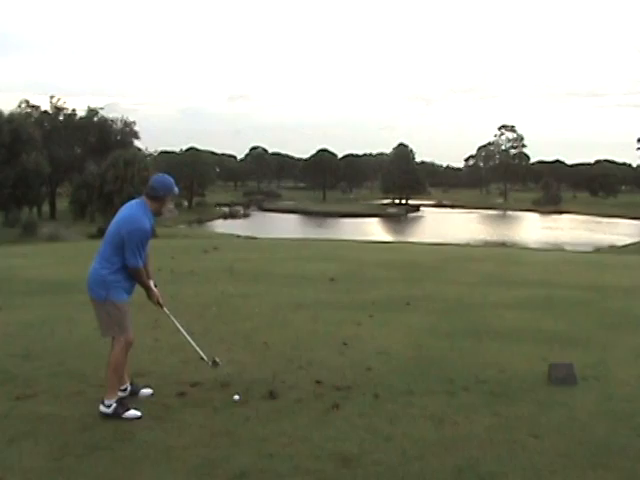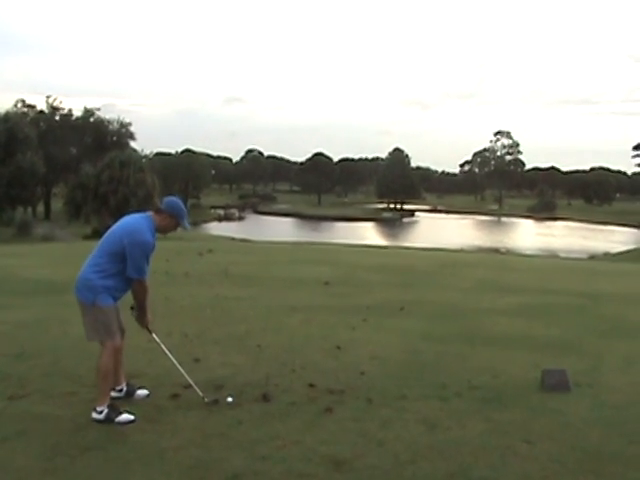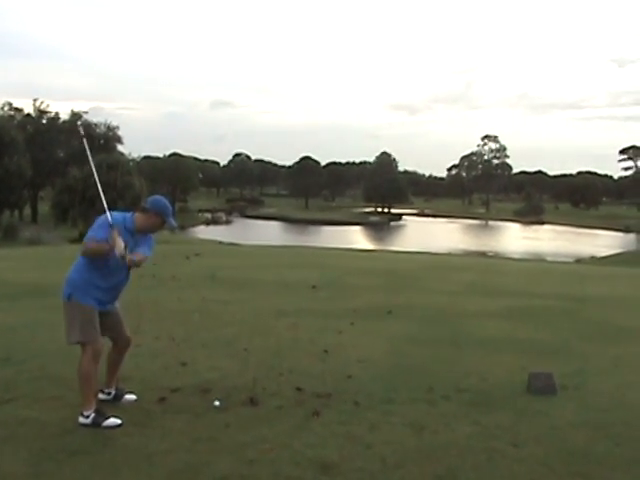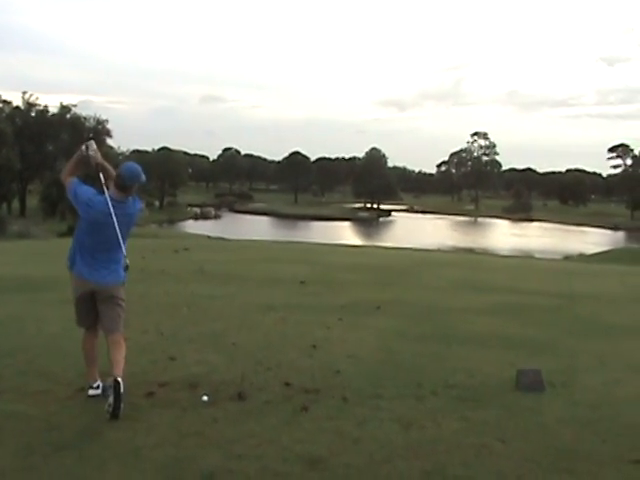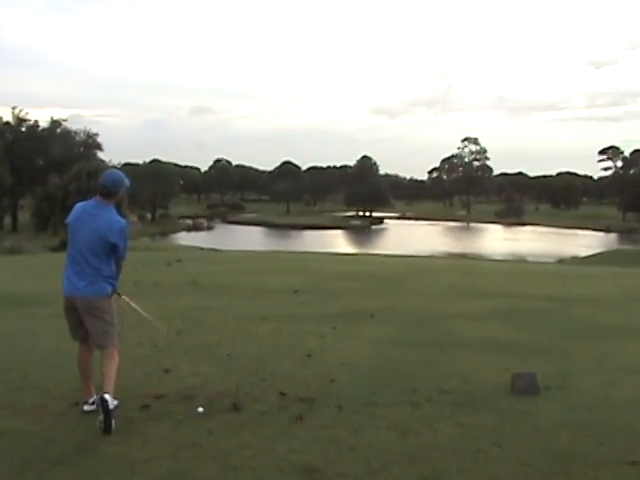
dt=1s
person 1, frame 1
left shoulder: (136, 207)
right shoulder: (139, 223)
right elbow: (134, 267)
left wrist: (150, 281)
right wrist: (149, 290)
left hip: (112, 281)
right hip: (109, 284)
left knee: (122, 337)
right knee: (124, 339)
left ankle: (123, 385)
right ankle: (110, 401)
person 1, frame 2
left shoulder: (138, 220)
right shoulder: (143, 236)
left elbow: (134, 277)
right elbow: (139, 281)
left wrist: (140, 308)
right wrist: (143, 313)
left hip: (100, 286)
right hip: (96, 290)
left knee: (118, 336)
right knee: (111, 344)
left ankle: (119, 386)
right ankle: (102, 408)
person 1, frame 3
left shoulder: (146, 239)
right shoulder: (111, 220)
left elbow: (139, 259)
right elbow: (86, 250)
left wrist: (124, 253)
right wrist: (111, 246)
left hip: (107, 298)
right hip: (82, 293)
left knee: (123, 340)
right knee: (92, 348)
left ankle: (109, 390)
right ankle: (88, 412)
person 1, frame 4
left shoulder: (91, 202)
right shoulder: (134, 208)
left elbow: (66, 176)
right elbow: (117, 184)
left wrist: (82, 153)
right wrist: (101, 161)
left hip: (82, 277)
right hip: (111, 281)
left knee: (90, 330)
right knee: (115, 335)
left ankle: (94, 383)
right ankle: (117, 379)
person 1, frame 5
left shoulder: (77, 210)
right shoulder: (118, 224)
right elbow: (118, 263)
right wrist: (113, 283)
left hip: (71, 290)
right hip: (97, 293)
left knee: (85, 344)
right knee: (109, 348)
left ankle: (89, 398)
right ankle: (106, 395)
